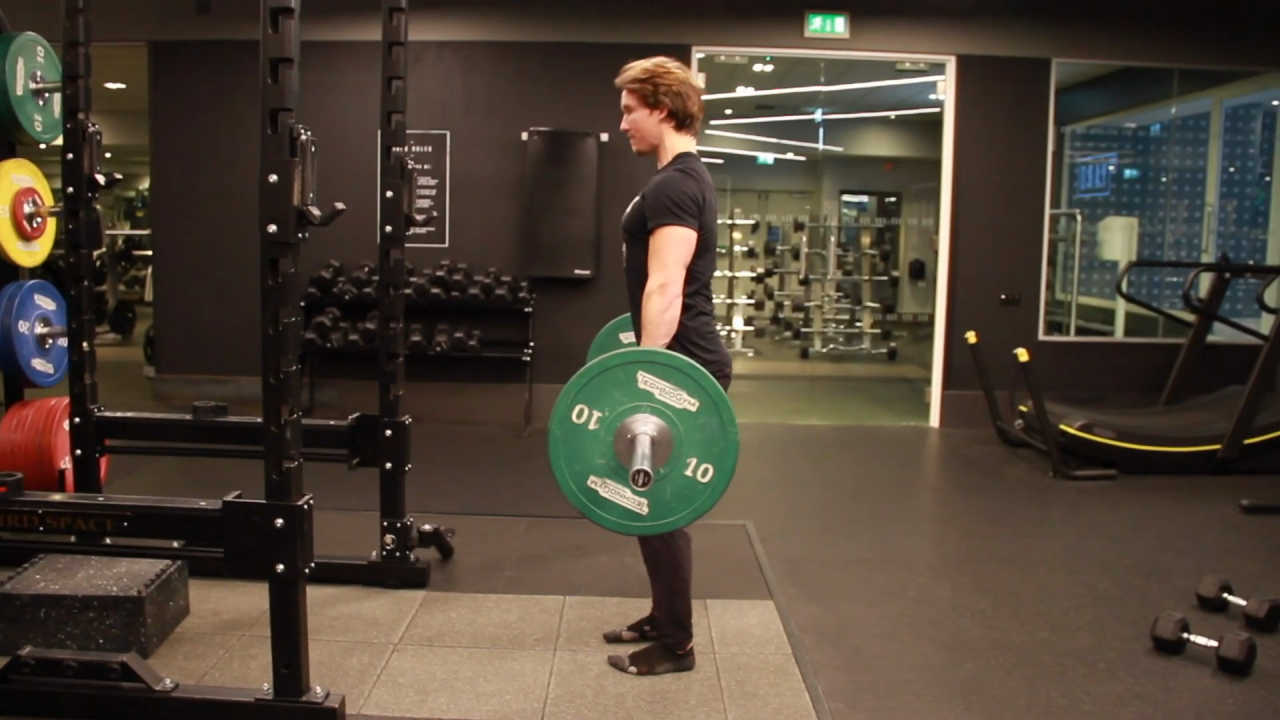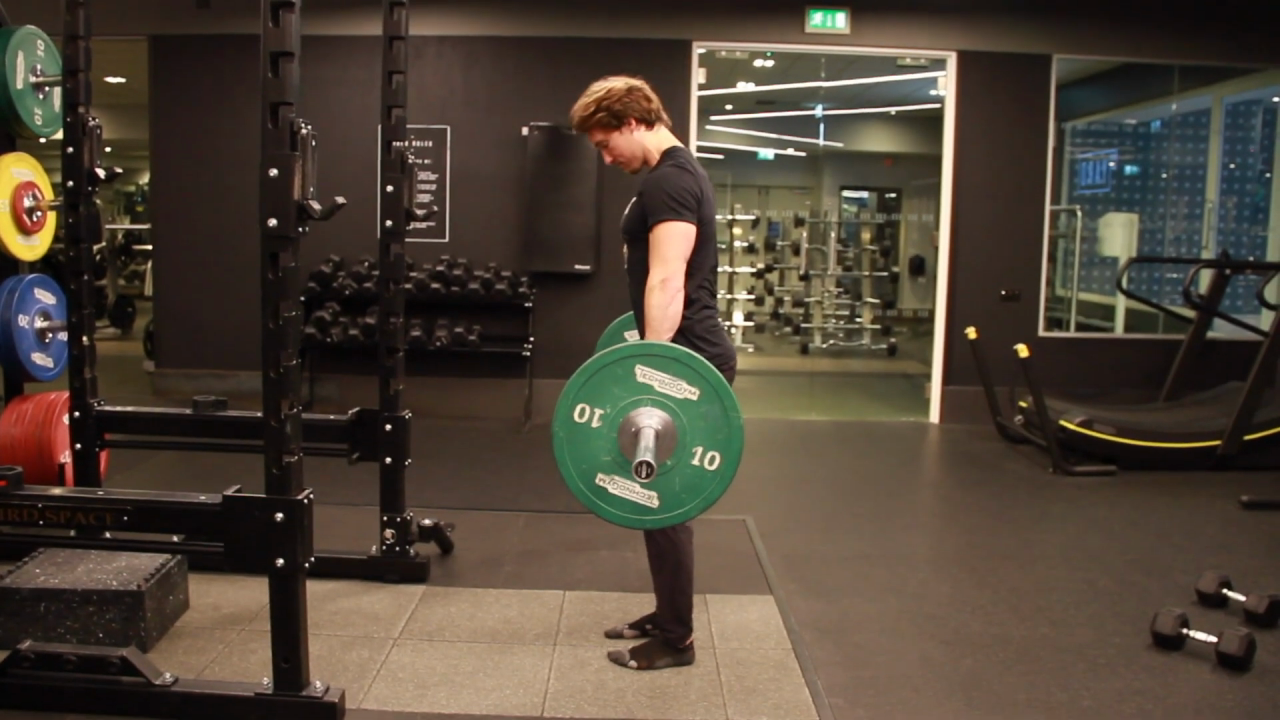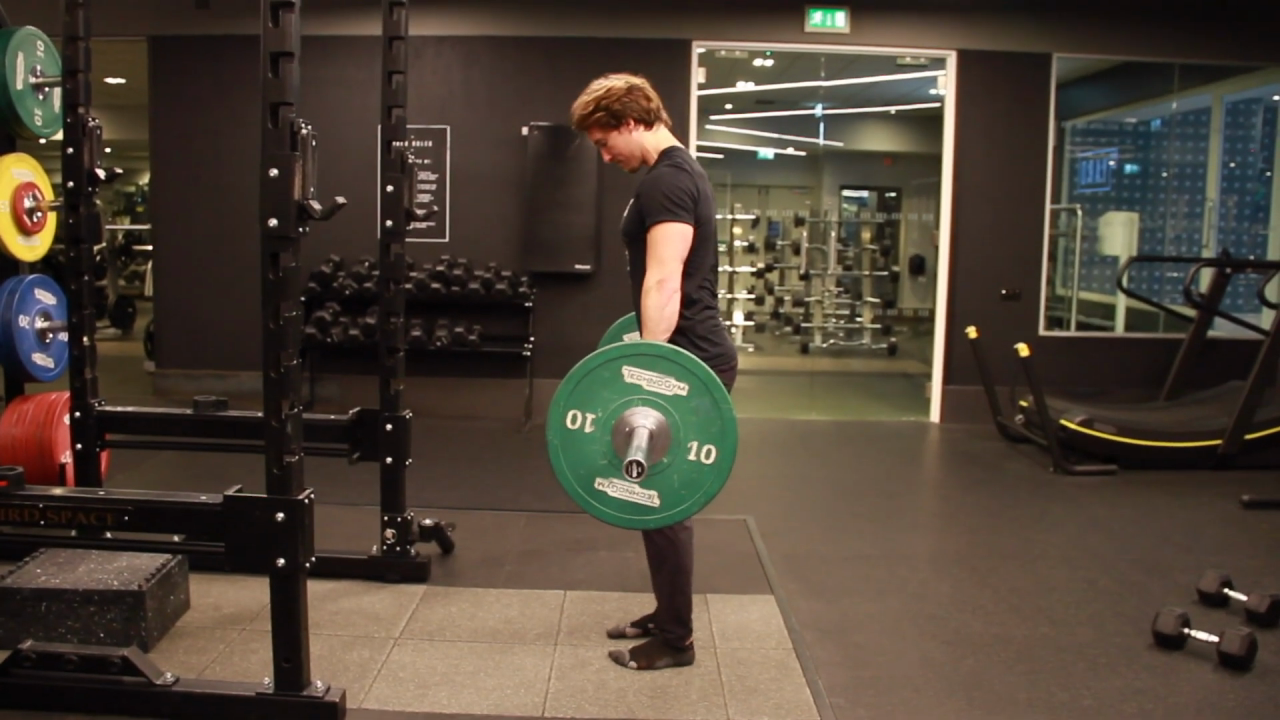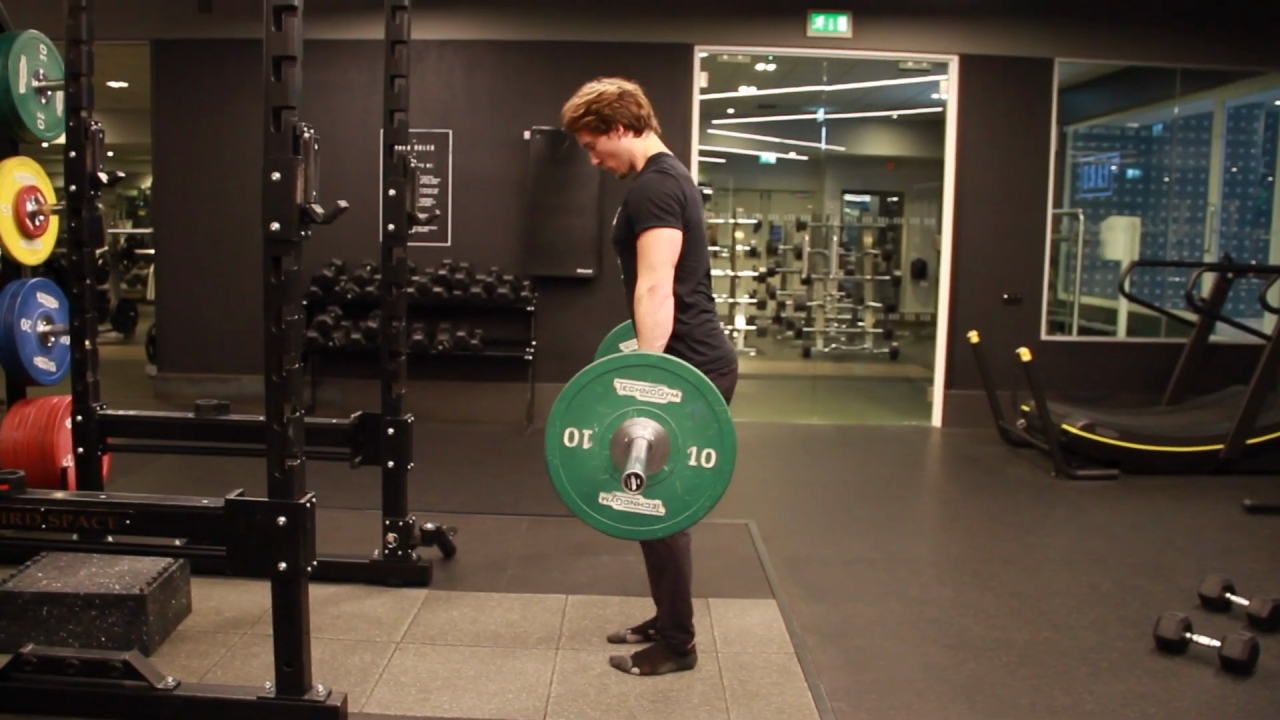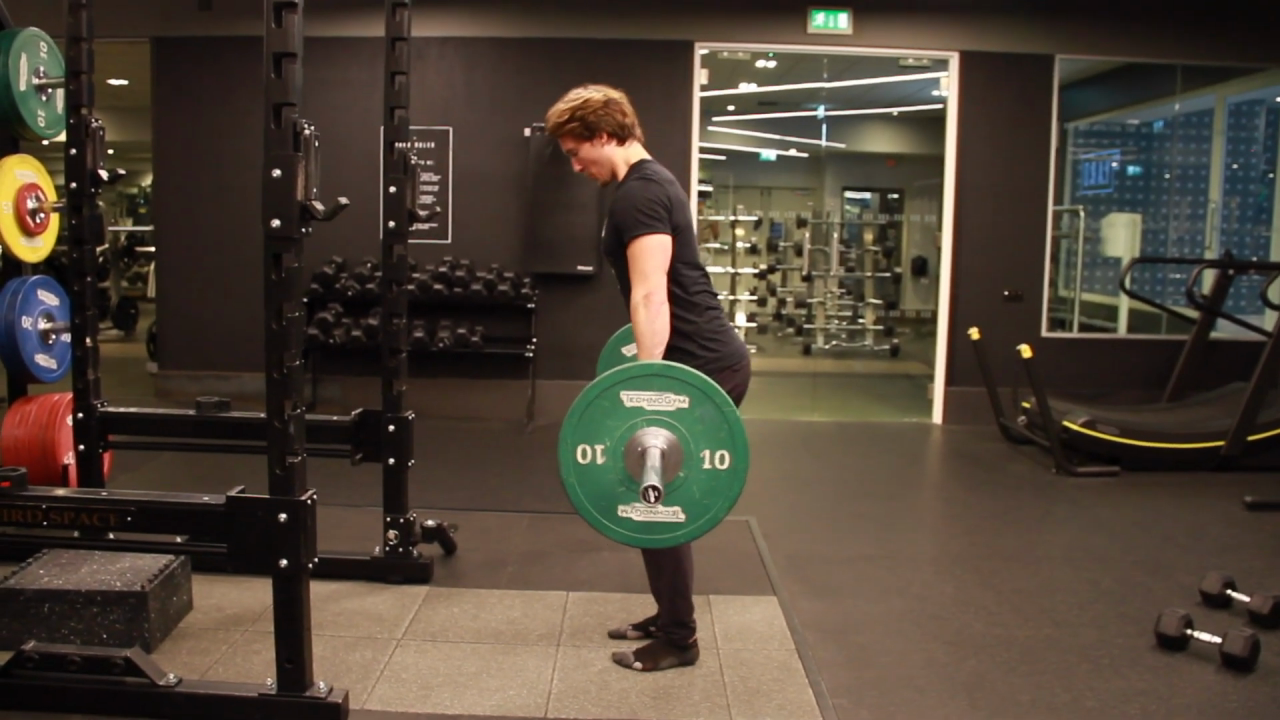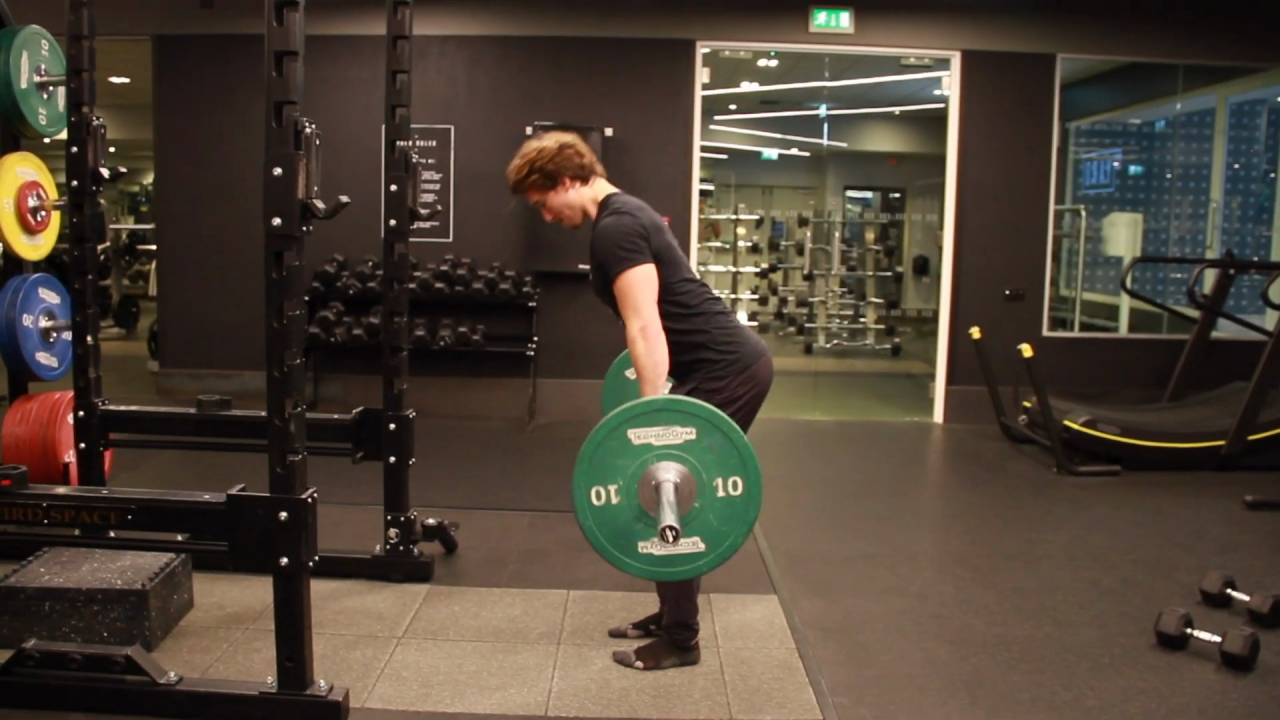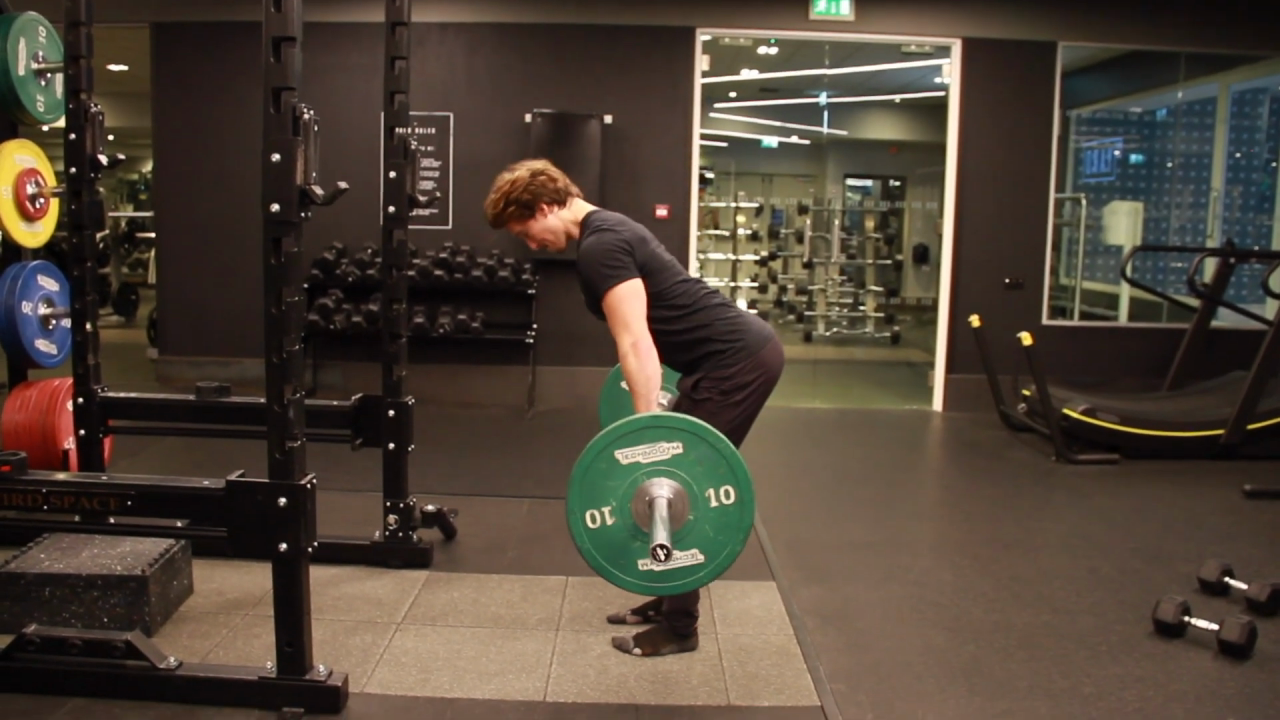
dt=0.4s
person 1, frame 1
left shoulder: (674, 185)
right shoulder: (682, 180)
left elbow: (664, 289)
right hip: (683, 363)
left ankle: (675, 643)
right ankle: (666, 618)
person 1, frame 2
left shoulder: (668, 180)
right shoulder: (677, 174)
left elbow: (666, 283)
right hip: (690, 358)
left ankle: (675, 638)
right ankle: (668, 615)
person 1, frame 3
left shoulder: (665, 180)
right shoulder: (678, 172)
left elbow: (664, 283)
left hip: (688, 364)
right hip: (695, 357)
left ankle: (674, 638)
right ankle: (667, 615)
person 1, frame 4
left shoulder: (652, 186)
right shoulder: (668, 177)
left elbow: (657, 290)
left hip: (688, 369)
right hip: (695, 361)
left ankle: (676, 643)
right ankle: (669, 621)
person 1, frame 5
left shoulder: (638, 193)
right shoulder: (651, 182)
left elbow: (650, 297)
left hip: (702, 368)
right hip: (707, 361)
left ankle: (677, 639)
right ankle: (669, 617)
person 1, frame 6
left shoulder: (614, 229)
right shoulder: (625, 214)
left elbow: (645, 328)
left hip: (727, 371)
right hip: (728, 362)
left ankle: (680, 640)
right ankle: (671, 615)
person 1, frame 7
left shoulder: (598, 248)
right shoulder: (608, 230)
left elbow: (635, 342)
right elbow: (642, 335)
right wrist: (652, 420)
left hip: (737, 360)
right hip: (743, 349)
left ankle: (678, 626)
right ankle: (667, 599)
